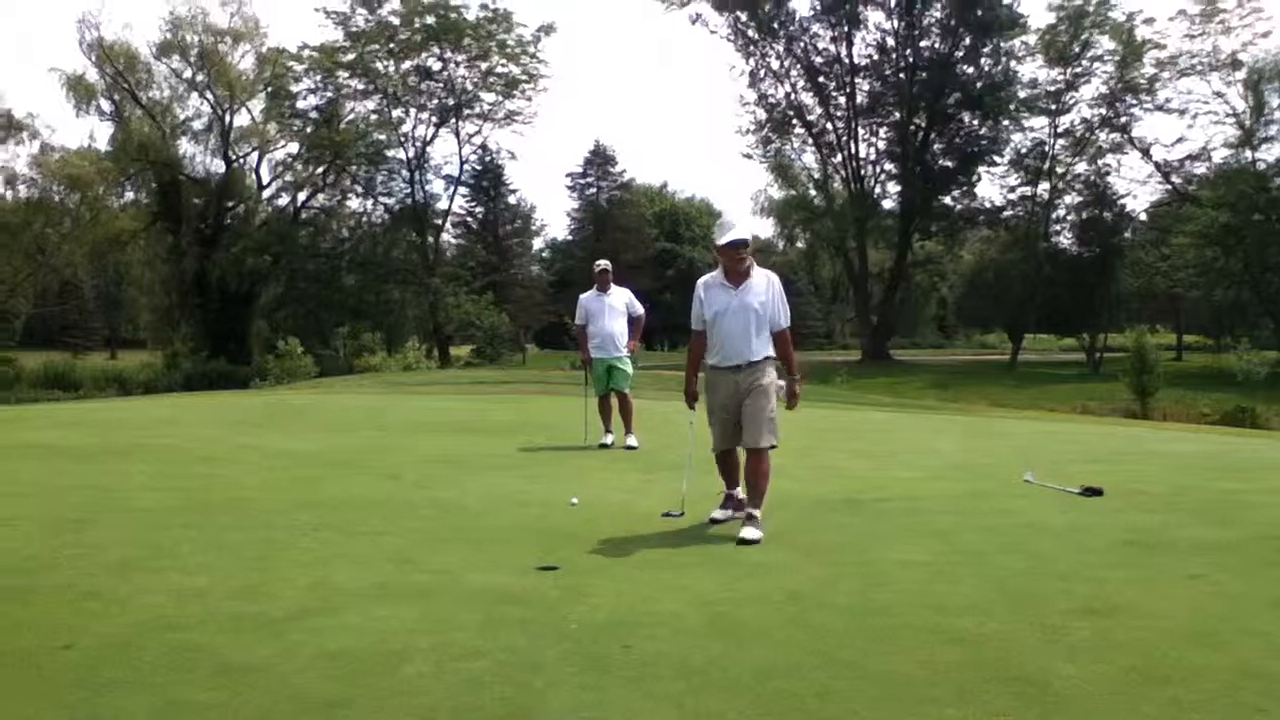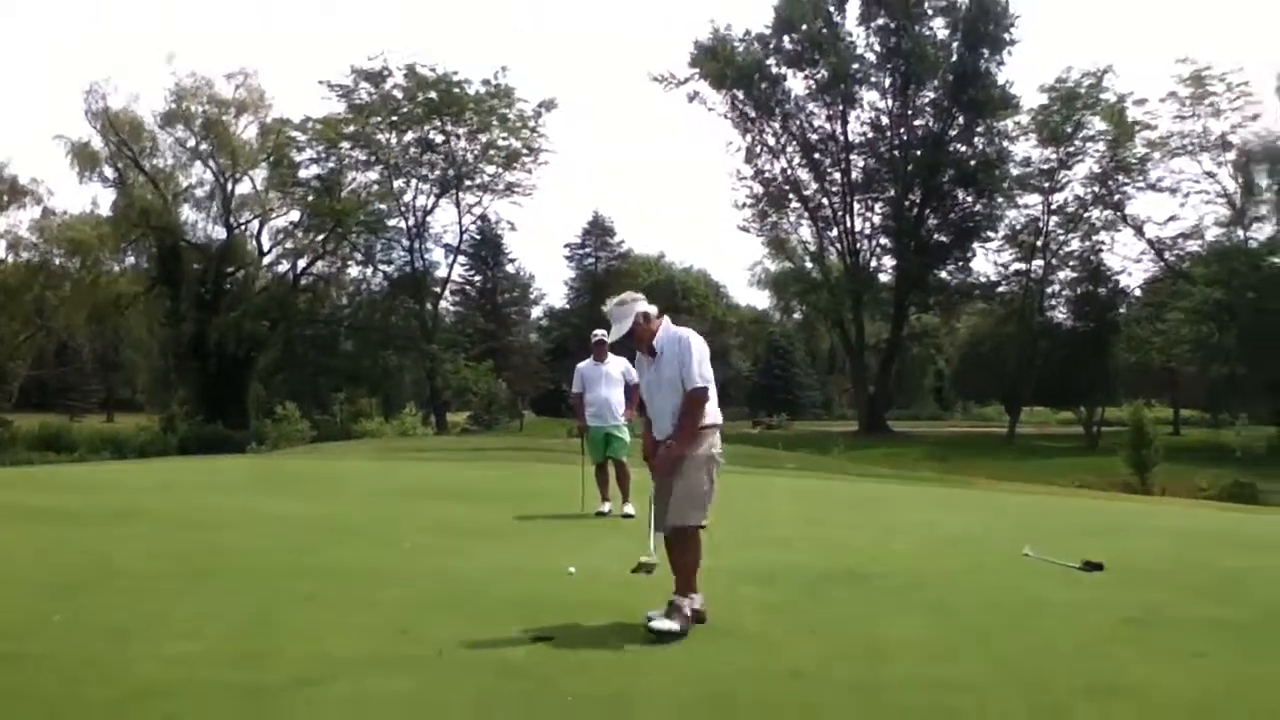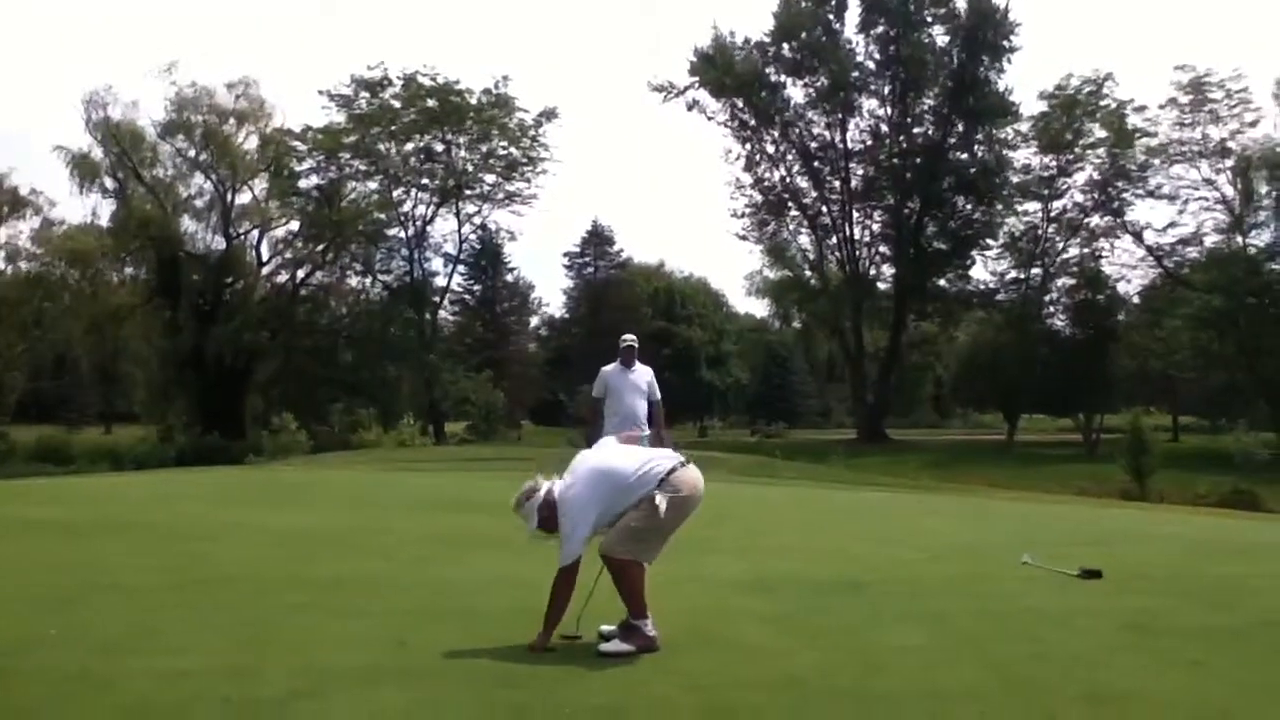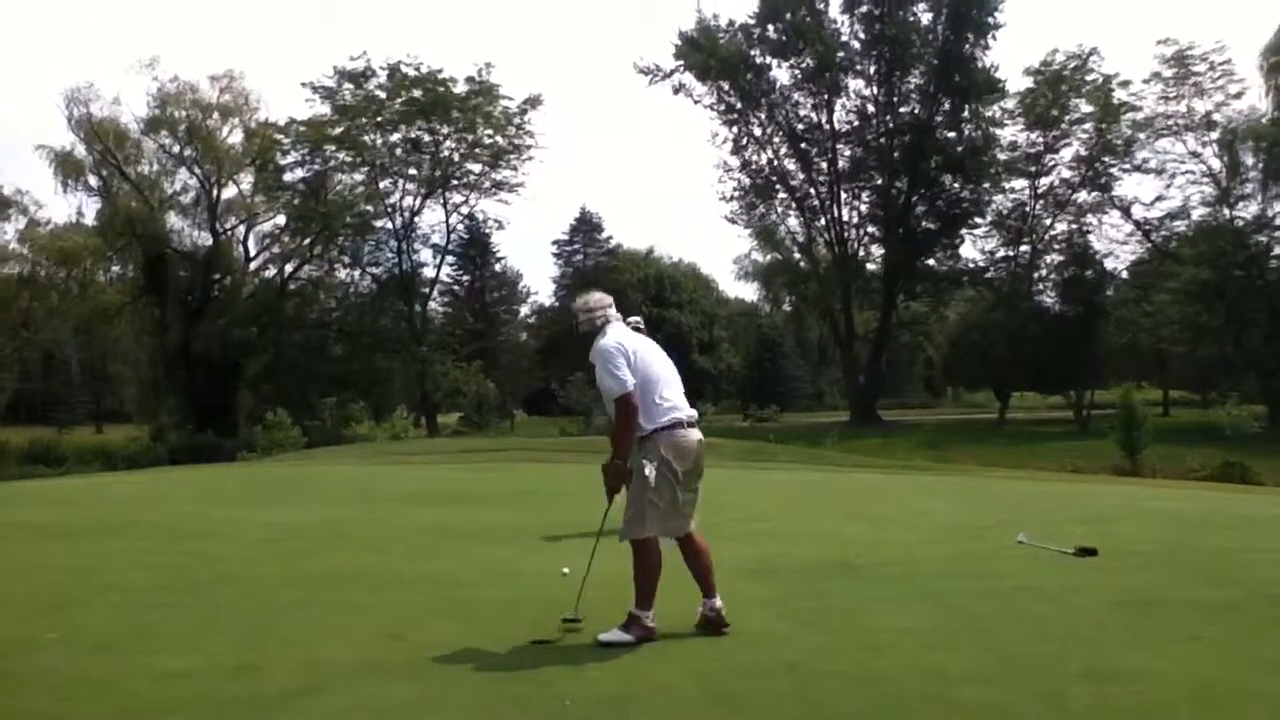
dt=1s
person 1, frame 1
left shoulder: (769, 282)
right shoulder: (705, 286)
left elbow: (781, 333)
right elbow: (698, 337)
left wrist: (793, 377)
right wrist: (690, 379)
left hip: (759, 373)
right hip: (719, 375)
left knee: (758, 446)
right knee: (724, 446)
left ankle: (753, 516)
right ankle: (734, 496)
person 1, frame 2
left shoulder: (685, 341)
right shoulder: (643, 356)
left elbow: (698, 397)
left wrist: (674, 446)
right wrist: (649, 441)
left hip: (695, 442)
right hip: (665, 448)
left knee: (684, 523)
right knee: (670, 527)
left ankle: (683, 604)
right ankle: (687, 603)
person 1, frame 3
left shoulder: (572, 506)
right shoulder: (581, 464)
left elbow: (566, 576)
right elbow: (632, 436)
left wrist: (545, 634)
left hip: (676, 486)
right hip: (684, 474)
left knee: (615, 552)
right knee: (626, 549)
left ankle: (642, 630)
right ankle: (637, 622)
person 1, frame 4
left shoulder: (606, 347)
right shoulder: (640, 341)
left elbow: (628, 406)
left wrist: (618, 461)
right wrist: (623, 459)
left hip: (662, 443)
right hip: (688, 435)
left knee: (642, 533)
right knee: (683, 529)
left ankle: (642, 620)
right ankle: (712, 608)
